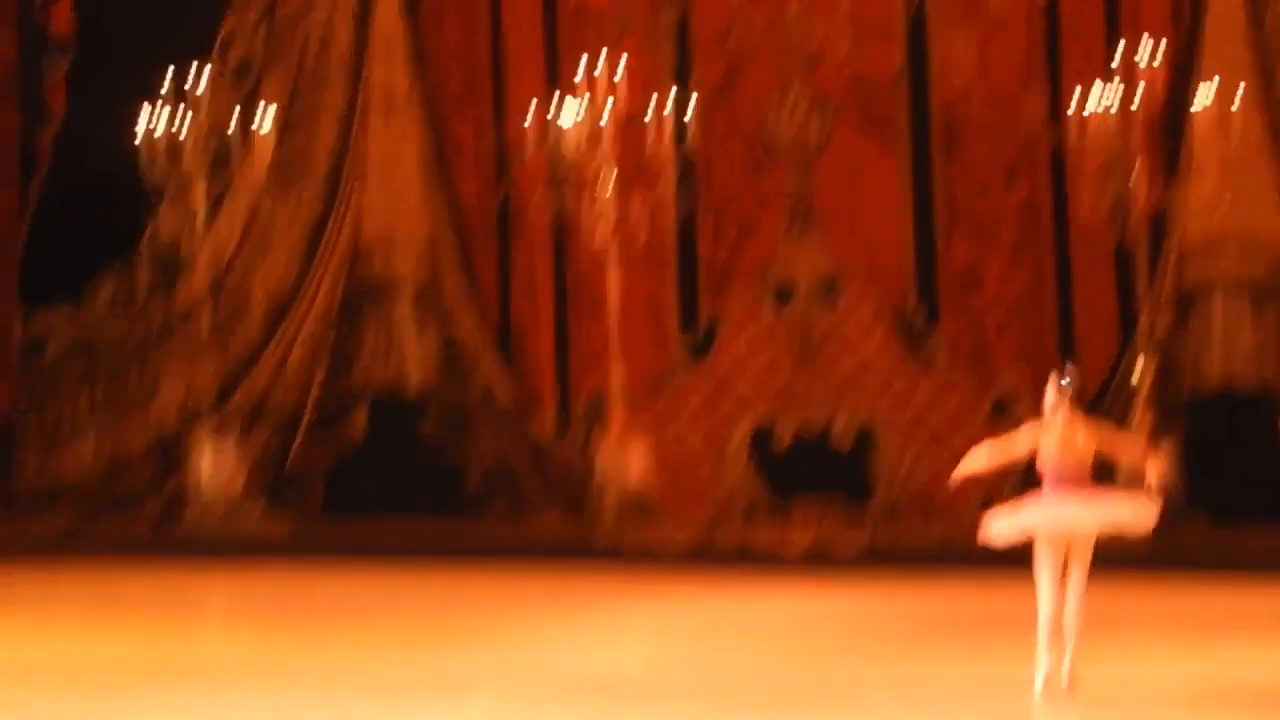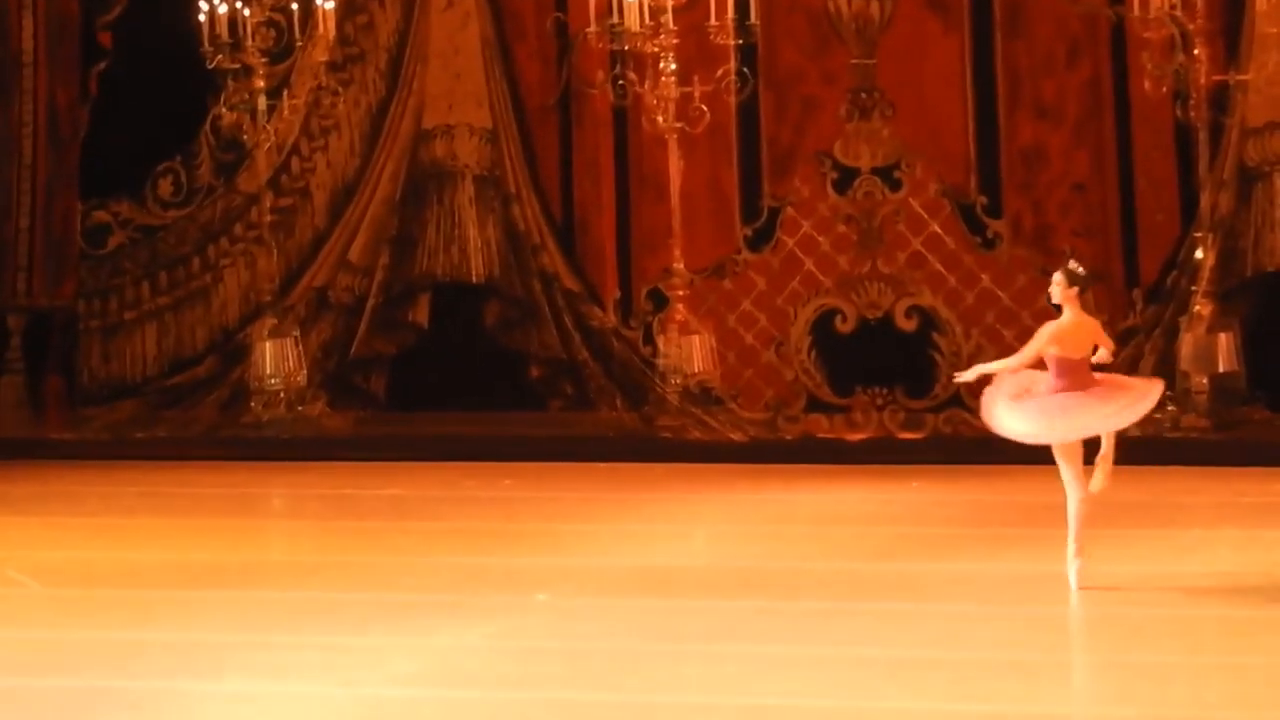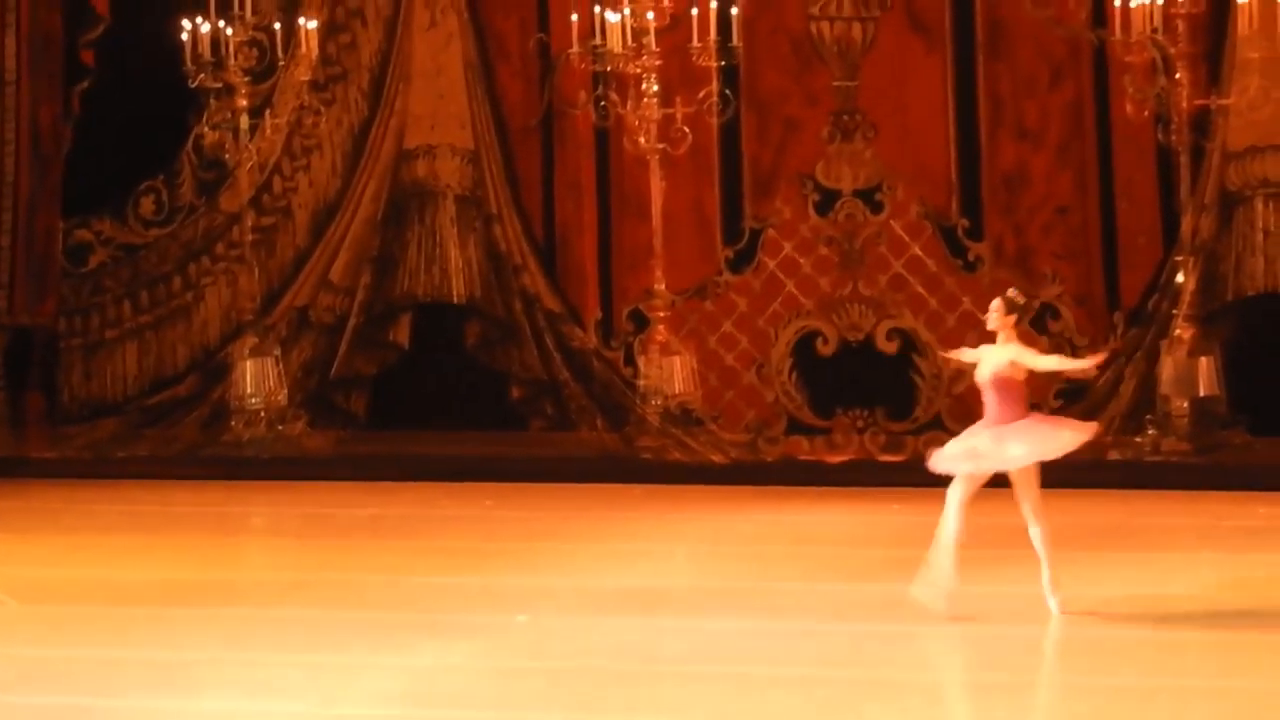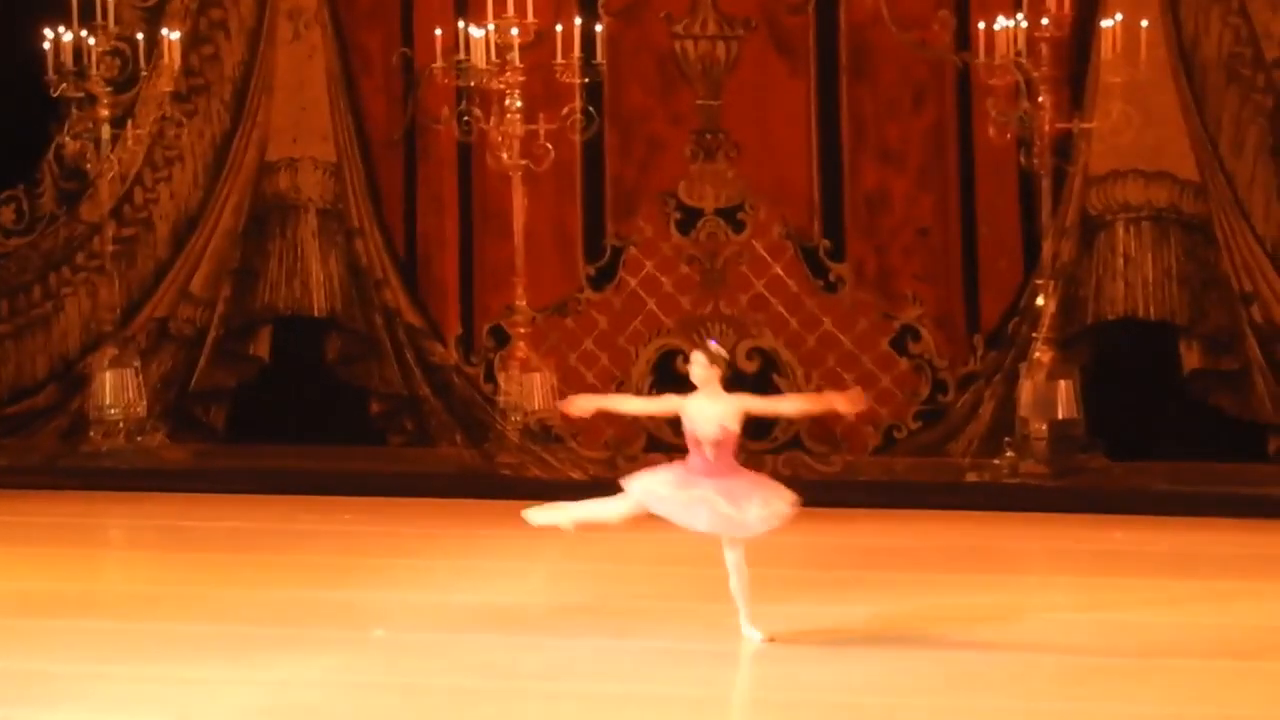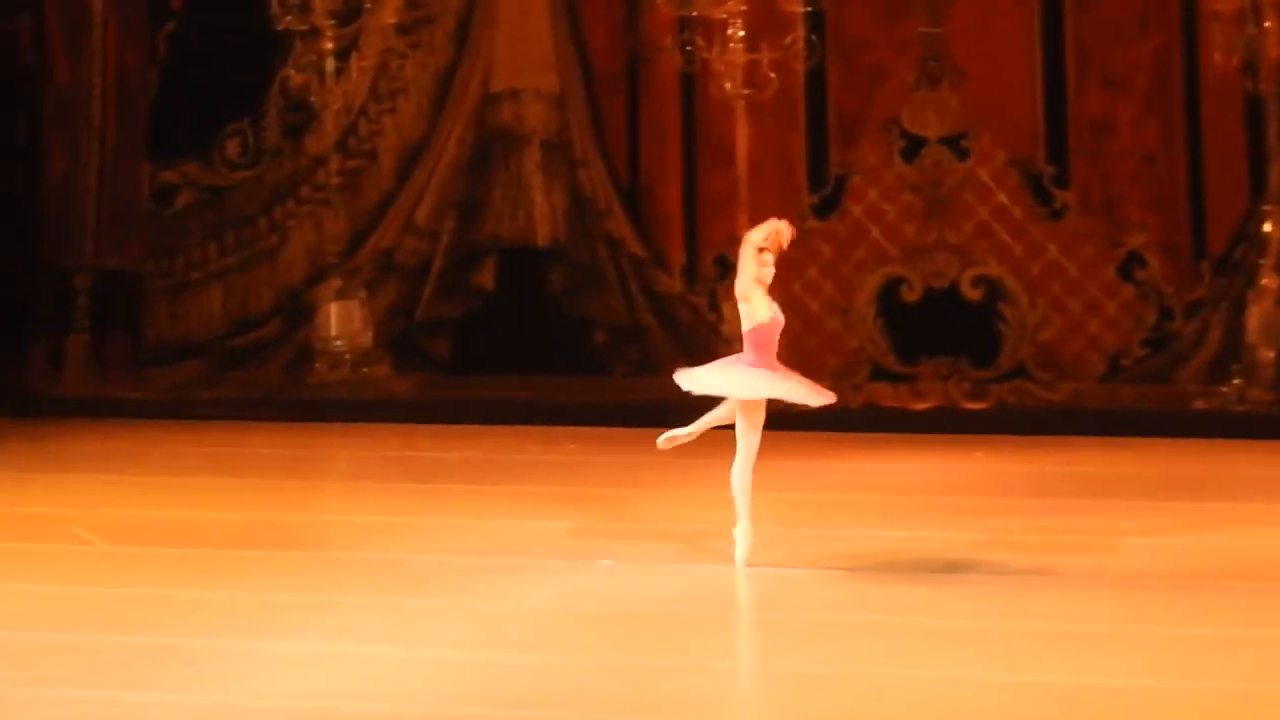
dt=1s
person 1, frame 1
left shoulder: (1038, 431)
right shoulder: (1093, 432)
left elbow: (997, 450)
right elbow: (1129, 449)
left wrist: (969, 466)
right wrist: (1152, 465)
left hip: (1053, 511)
right hip: (1083, 509)
left knee: (1049, 591)
right knee: (1076, 586)
left ankle: (1044, 663)
right ankle: (1069, 659)
person 1, frame 2
left shoulder: (1054, 329)
right shoulder: (1092, 323)
left elbow: (1019, 363)
right elbow: (1109, 348)
left wrist: (980, 369)
left hip: (1066, 405)
right hip: (1090, 391)
left knee: (1073, 484)
left ankle: (1074, 552)
right ankle: (1103, 465)
person 1, frame 3
left shoulder: (1016, 352)
right shoulder: (990, 352)
left elbow: (1045, 362)
left wrist: (1079, 364)
right wrist: (962, 353)
left hip: (1019, 433)
right hip: (991, 435)
left knee: (1032, 512)
right knee: (957, 494)
left ankle: (1048, 581)
right ankle: (942, 568)
person 1, frame 4
left shoulder: (738, 403)
right shoulder: (682, 403)
left elbow: (787, 405)
right elbow: (637, 405)
left wrist: (831, 402)
right wrist: (597, 402)
left hip: (728, 487)
right hip: (688, 483)
left knee: (735, 561)
right knee: (625, 508)
left ankle: (746, 621)
right ankle: (562, 513)
person 1, frame 5
left shoulder: (760, 296)
right shoulder: (746, 294)
left elbow: (757, 246)
right elbow: (749, 247)
left wrist: (777, 233)
right wrist: (768, 229)
left hip: (759, 376)
right hip: (751, 378)
right knee: (745, 458)
left ankle: (692, 429)
right ankle: (744, 529)
